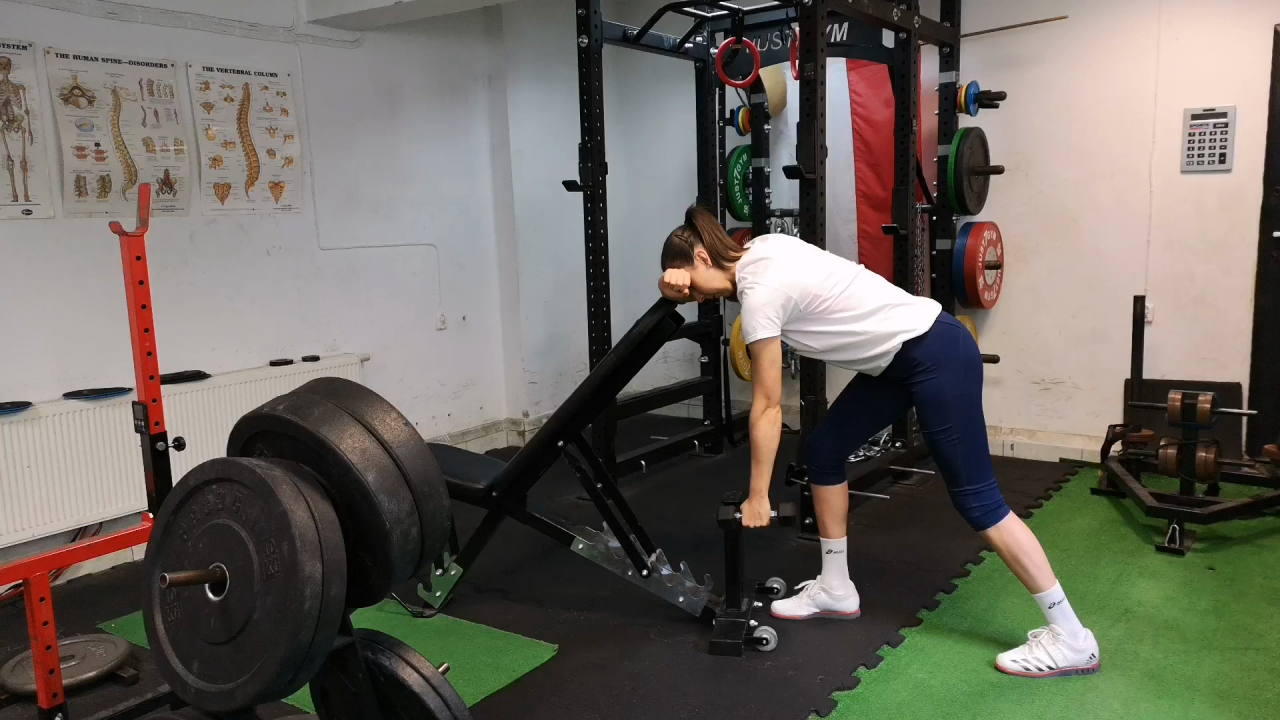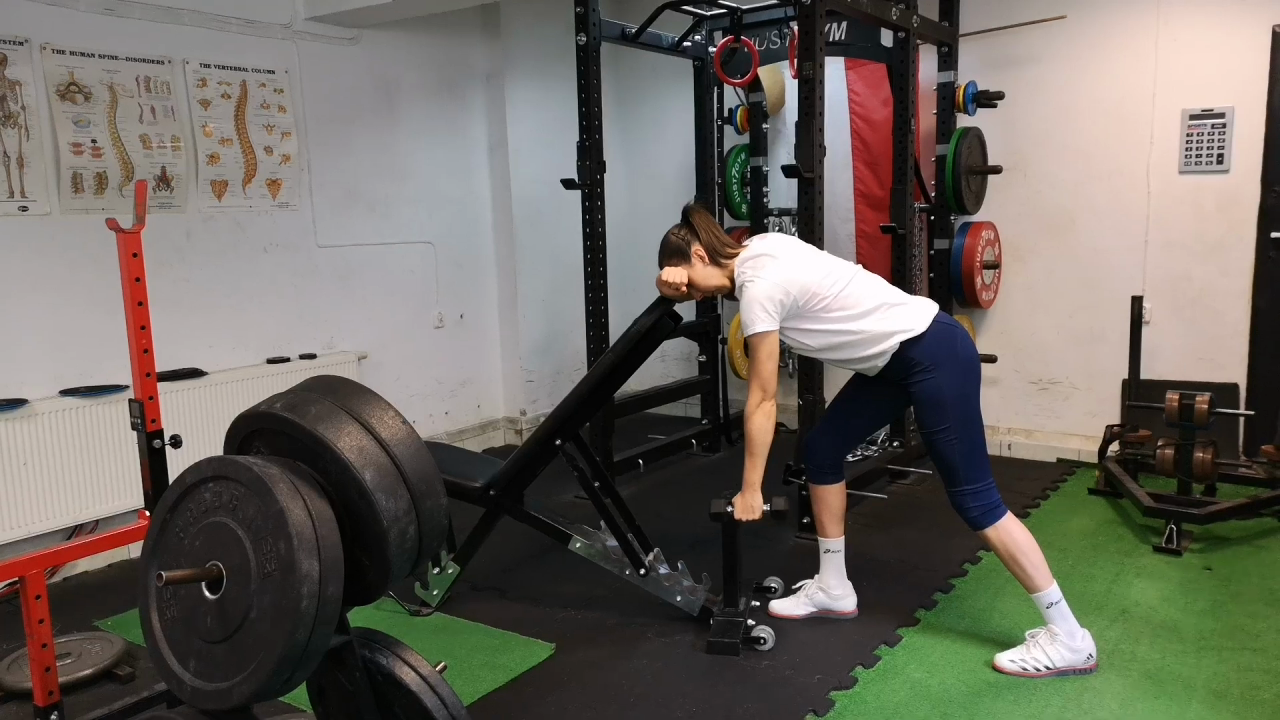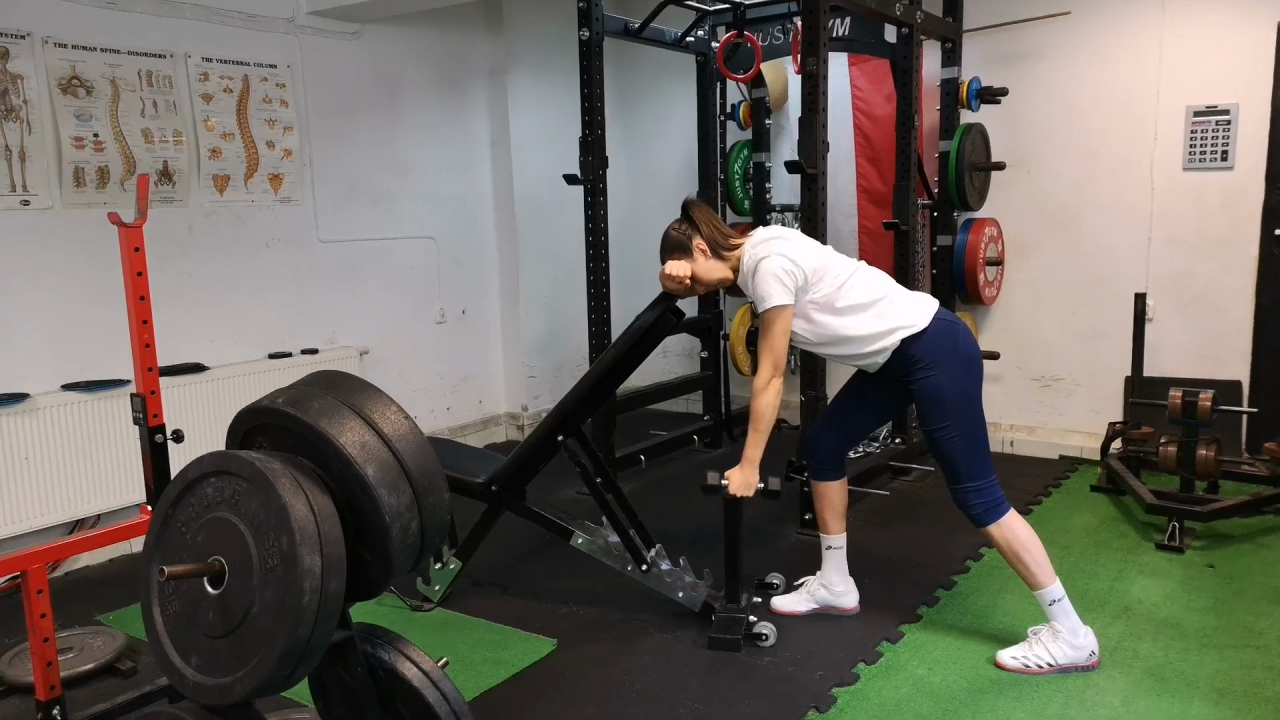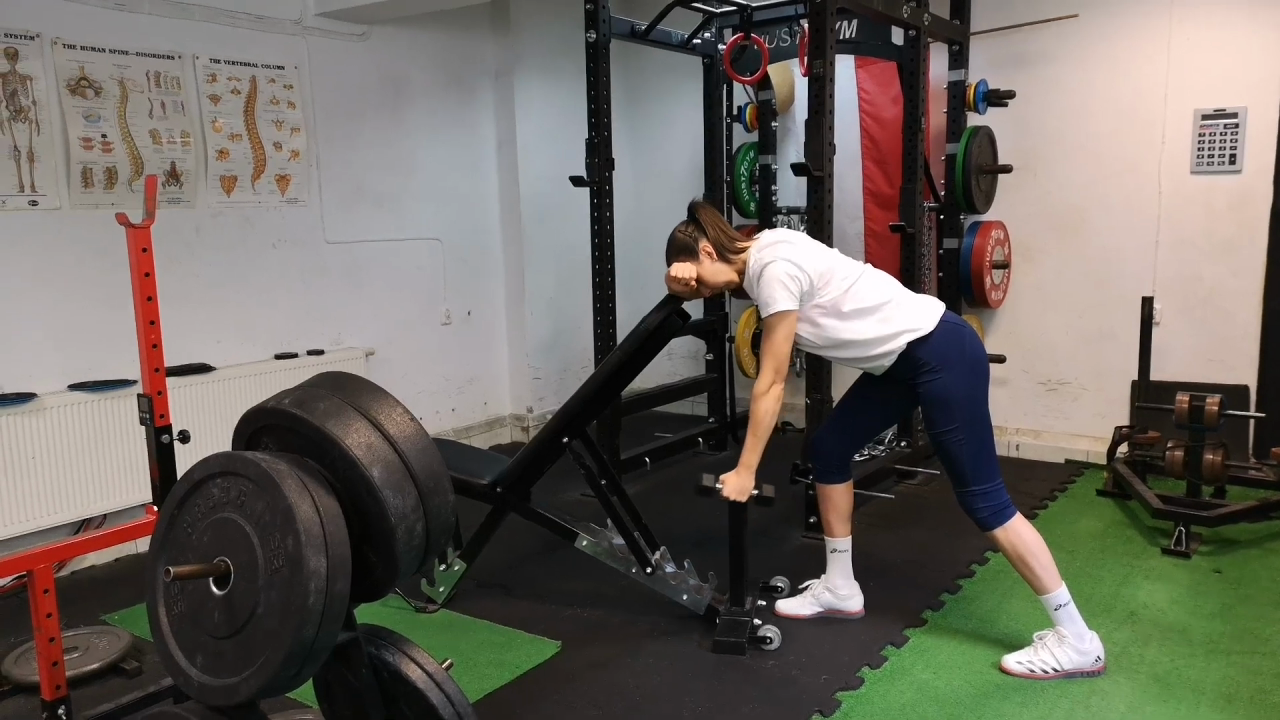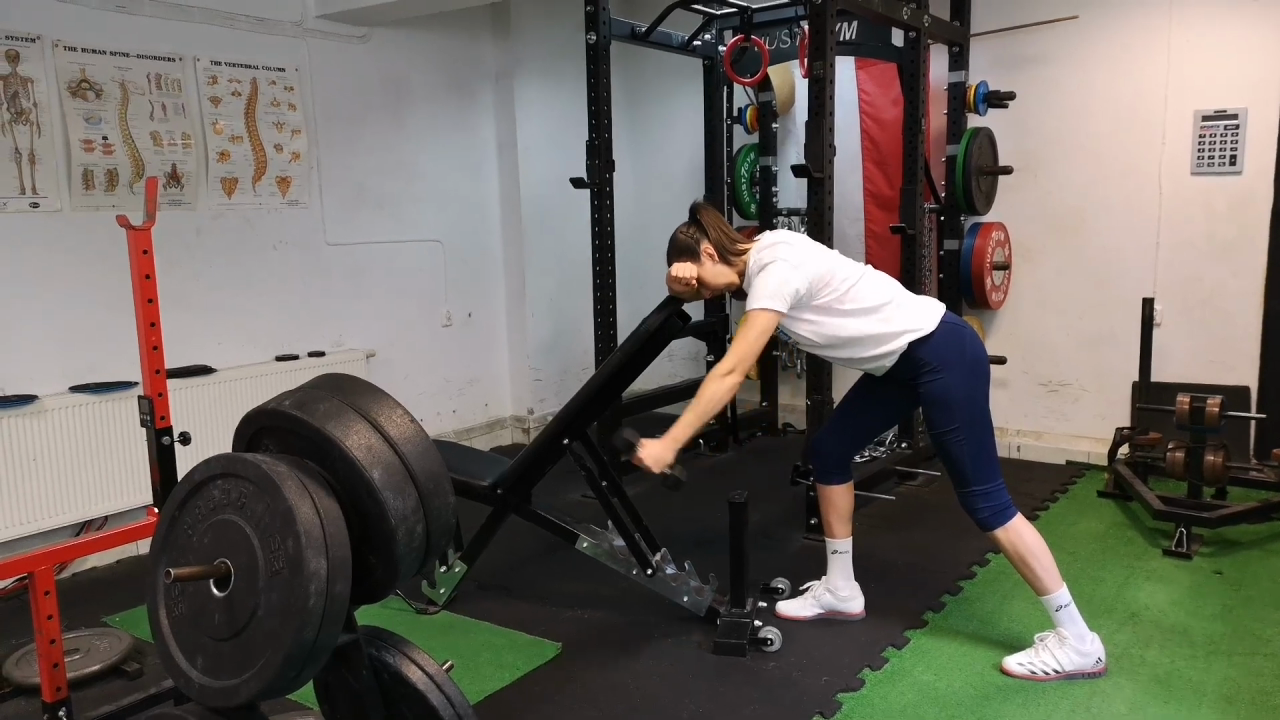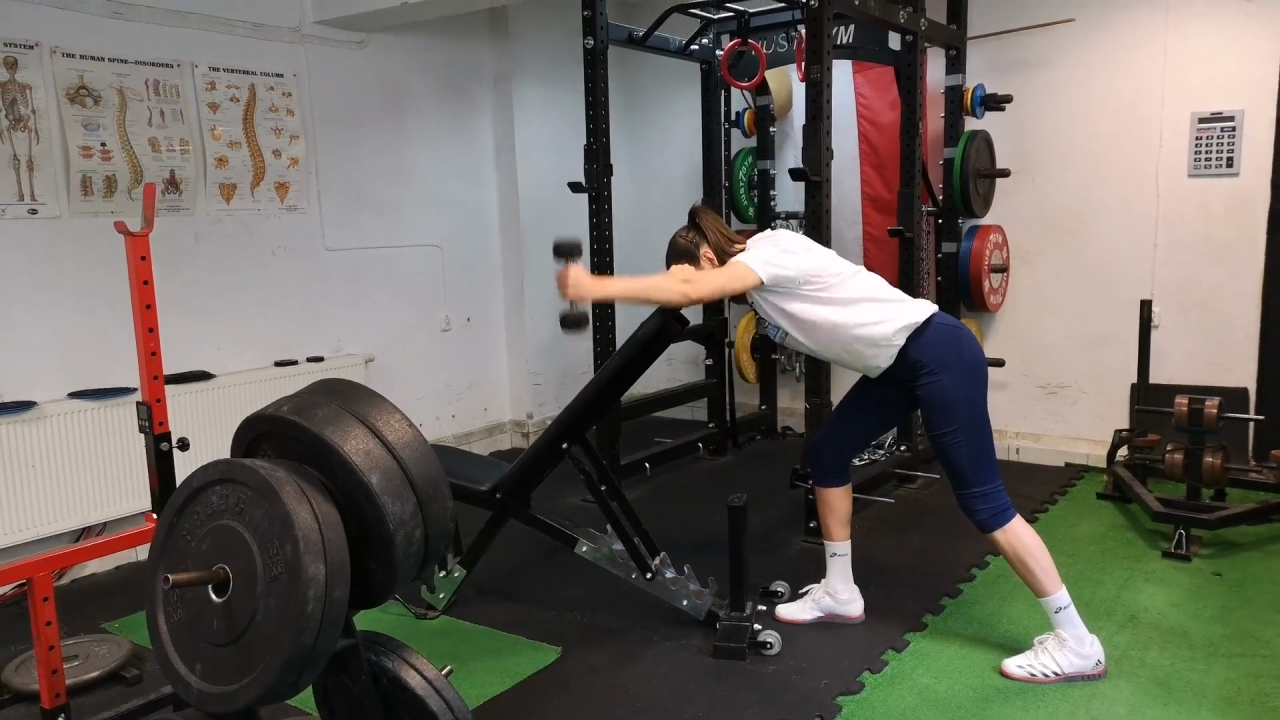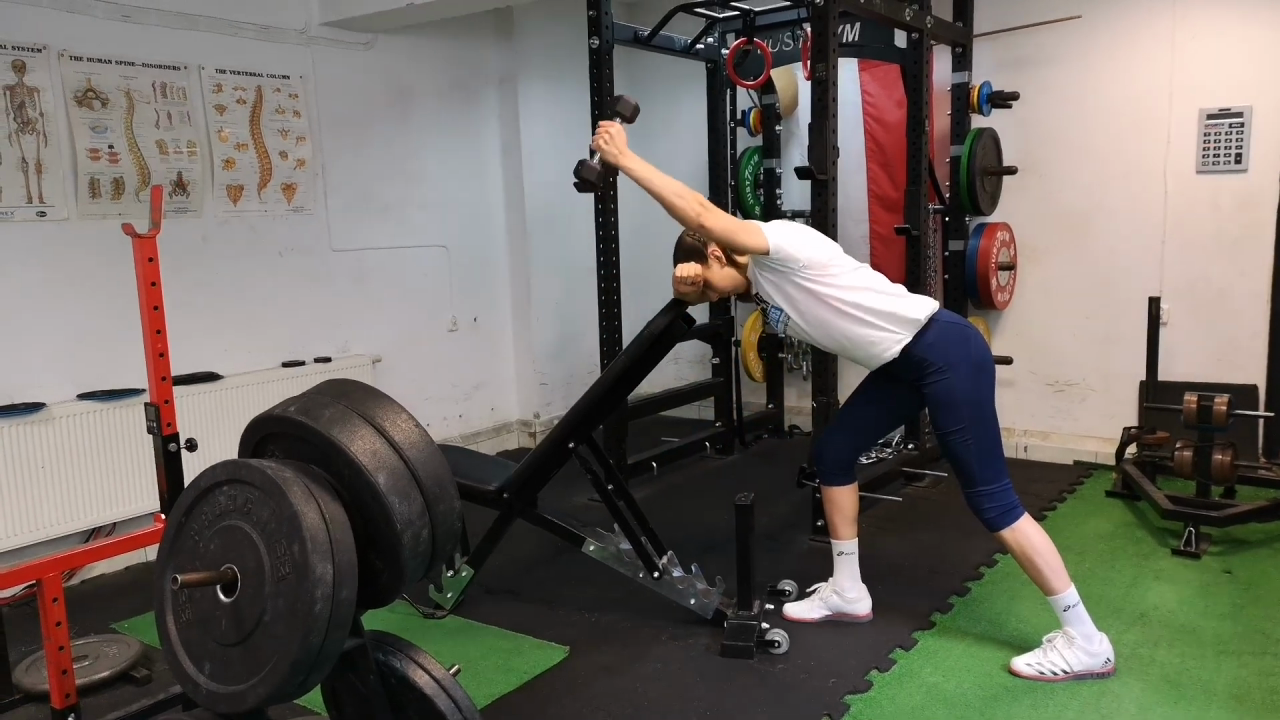
dt=0.4s
person 1, frame 1
left shoulder: (760, 291)
right shoulder: (755, 254)
left elbow: (767, 407)
left wrist: (758, 495)
right wrist: (678, 284)
left hip: (936, 354)
right hip: (899, 356)
left knee: (975, 497)
right knee: (823, 450)
left ankle: (1071, 638)
right ankle: (835, 590)
person 1, frame 2
left shoulder: (759, 285)
right shoulder: (753, 254)
left elbow: (762, 399)
left wrist: (750, 490)
right wrist: (674, 281)
left hip: (932, 353)
right hip: (896, 356)
left knee: (972, 497)
right knee: (821, 450)
left ankle: (1068, 638)
right ankle: (833, 589)
person 1, frame 3
left shoulder: (768, 265)
right shoulder: (753, 250)
left elbow: (771, 376)
left wrist: (748, 465)
right wrist: (678, 277)
left hip: (934, 349)
right hip: (895, 354)
left knee: (975, 494)
right knee: (823, 447)
left ankle: (1070, 635)
right ankle: (835, 585)
person 1, frame 4
left shoulder: (774, 270)
right shoulder: (759, 254)
left elbow: (770, 384)
left wrist: (745, 471)
right wrist: (682, 279)
left hip: (941, 352)
right hip: (902, 357)
left knee: (982, 498)
right knee: (828, 449)
left ankle: (1077, 641)
right ankle: (839, 589)
person 1, frame 5
left shoulder: (775, 268)
right shoulder: (760, 255)
left elbow: (733, 370)
left wrist: (670, 443)
right wrist: (681, 280)
left hip: (942, 355)
right hip: (903, 360)
left knee: (984, 499)
right knee: (829, 450)
left ankle: (1079, 642)
right ankle: (840, 590)
person 1, frame 6
left shoulder: (771, 253)
right shoulder: (754, 273)
left elbow: (697, 284)
left wrist: (598, 287)
right wrist: (679, 284)
left hip: (939, 355)
right hip: (897, 363)
left knee: (982, 501)
right knee: (827, 454)
left ankle: (1076, 645)
right ankle: (840, 594)
person 1, frame 7
left shoulder: (777, 244)
right shoulder: (758, 284)
left elbow: (702, 215)
right elbow: (694, 293)
left wrist: (624, 160)
right wrist: (687, 280)
left hip: (945, 351)
right hip: (902, 362)
left knee: (990, 498)
right knee: (833, 453)
left ankle: (1085, 641)
right ankle: (848, 591)
